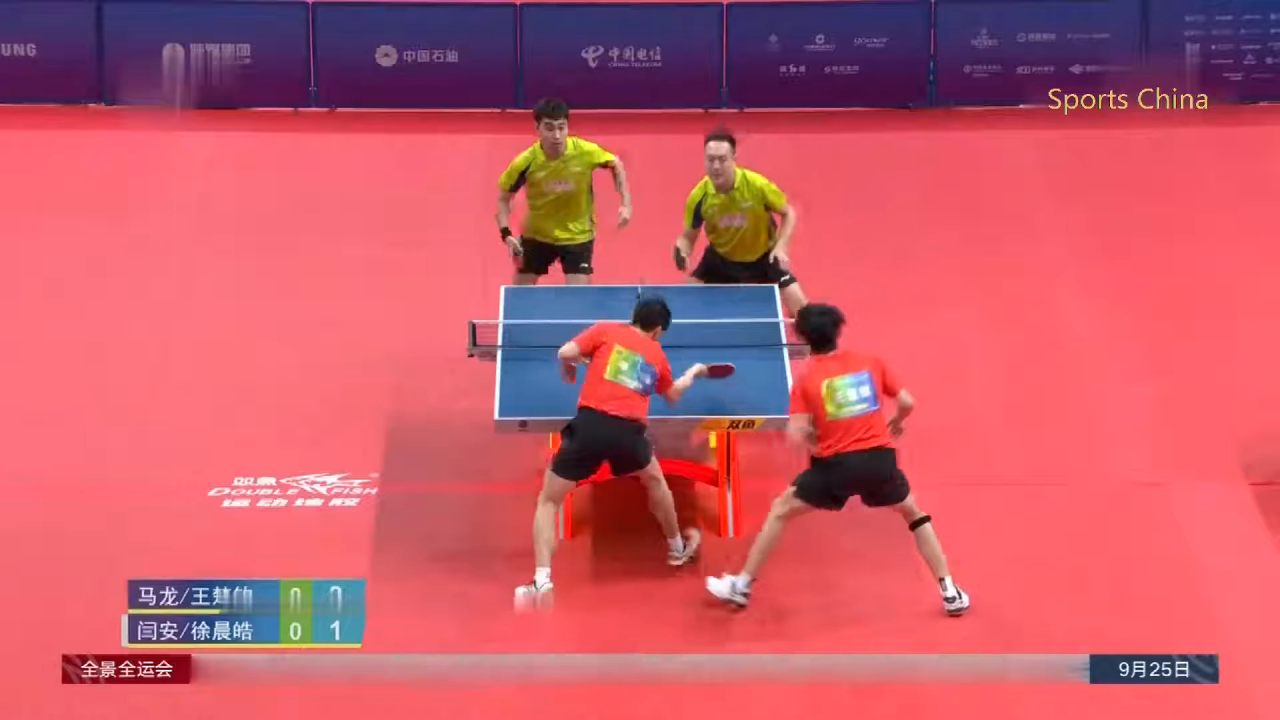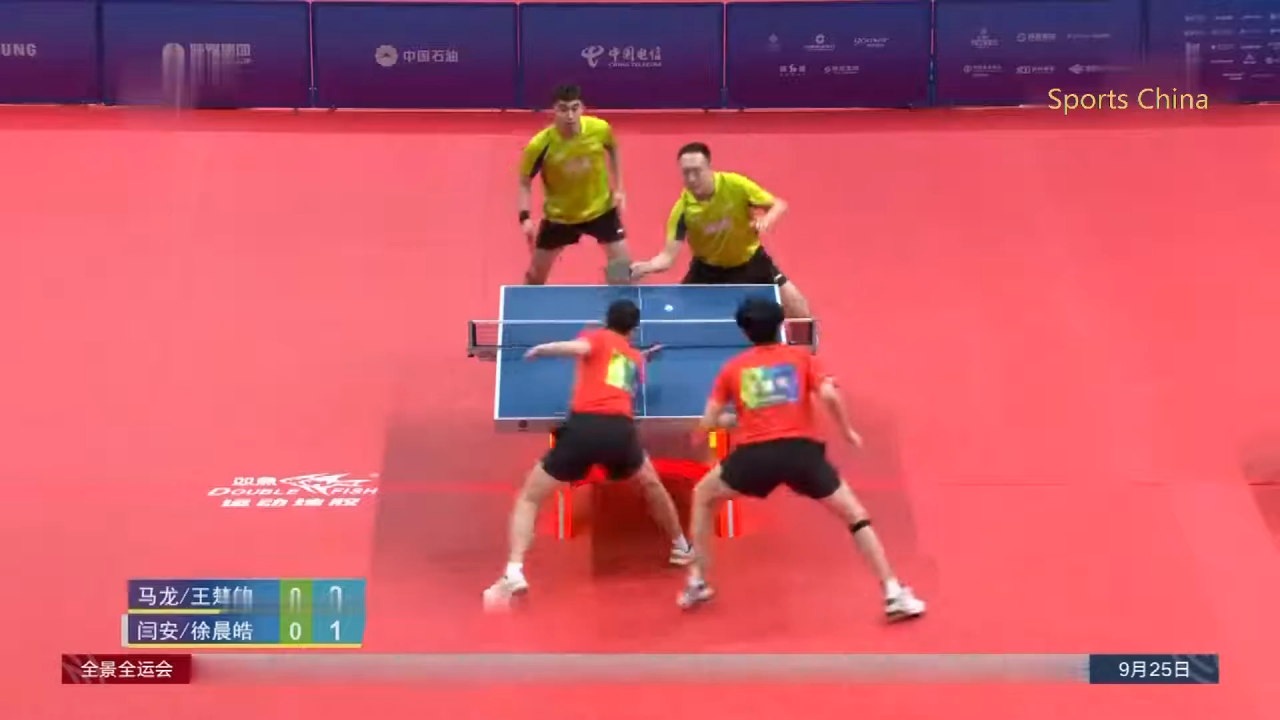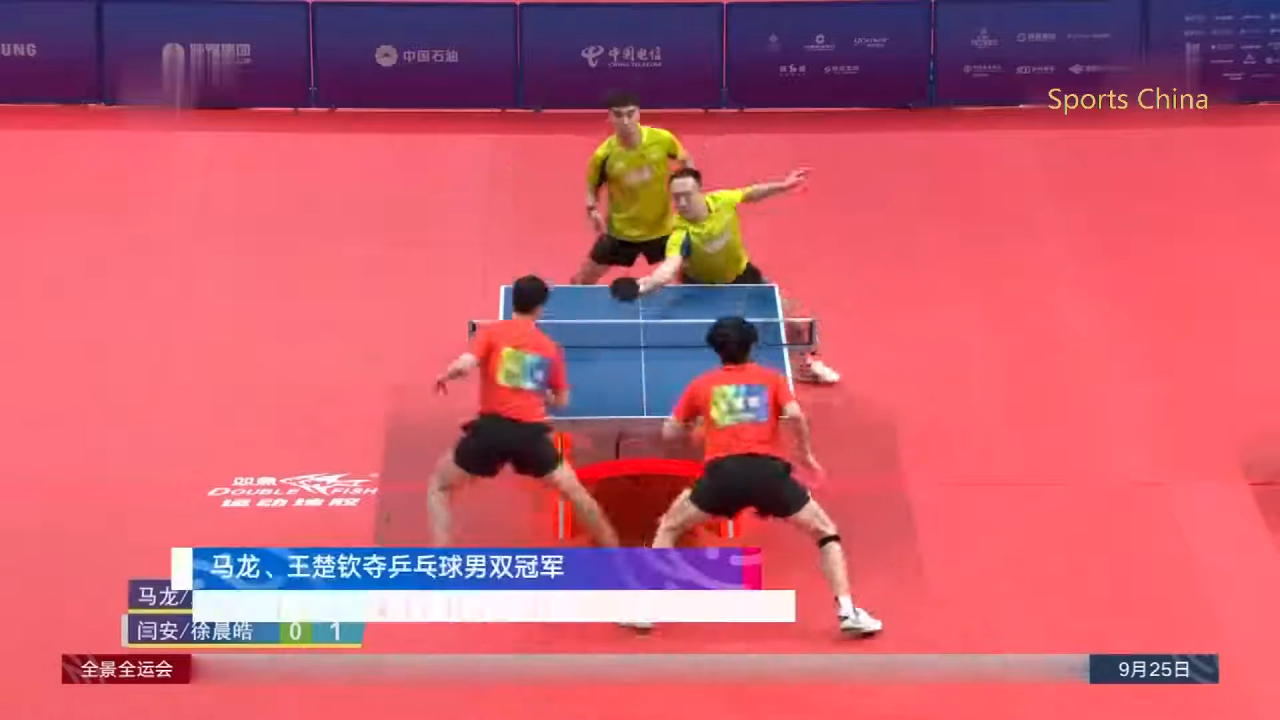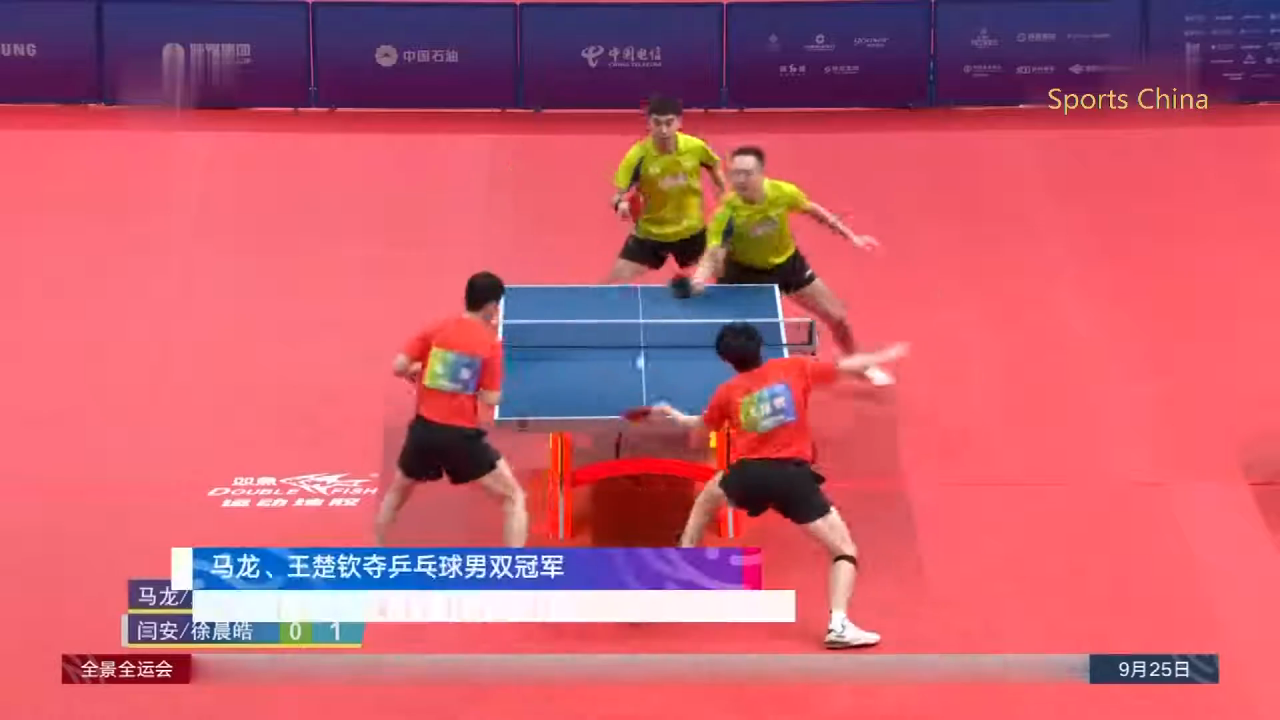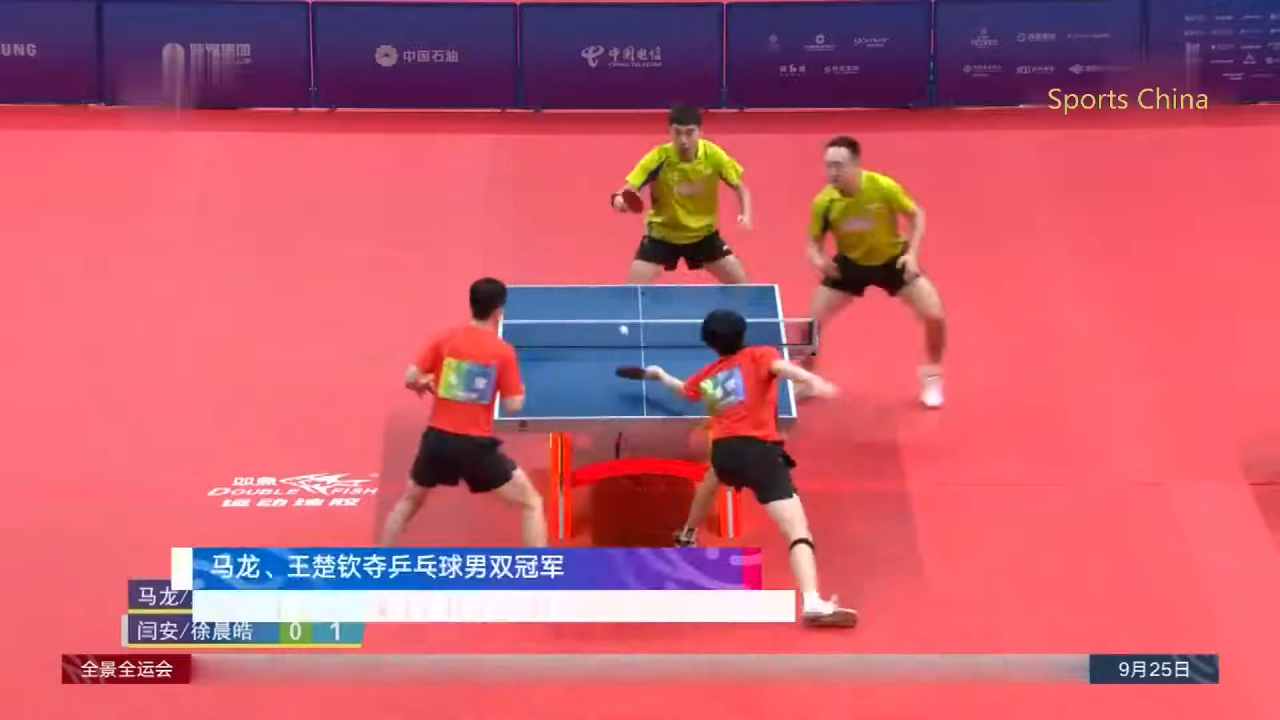
dt=0.3s
person 1, frame 1
left shoulder: (807, 379)
right shoulder: (869, 363)
left elbow: (797, 436)
right elbow: (907, 402)
right wrist: (896, 423)
left hip: (837, 465)
right hip: (880, 460)
left knee: (780, 513)
right knee: (914, 514)
left ankle: (741, 586)
right ankle: (949, 592)
person 1, frame 2
left shoulder: (733, 366)
right shoulder: (801, 358)
left elbow: (709, 420)
right elbow: (830, 395)
right wrist: (848, 431)
left hip: (754, 457)
right hip: (802, 452)
left knee: (701, 497)
right knee: (855, 517)
left ankle: (696, 585)
right ankle: (894, 595)
person 1, frame 3
left shoulder: (701, 384)
right shoulder: (771, 378)
left elbow: (669, 433)
right elbow: (795, 414)
left wrist: (695, 422)
right wrist: (807, 454)
left hip: (723, 472)
right hip: (769, 471)
left knee: (669, 527)
right knee: (826, 532)
right ankle: (847, 612)
person 1, frame 4
left shoulder: (729, 391)
right shoulder: (794, 369)
left elbow: (701, 425)
right elbow: (850, 365)
left wrist: (672, 415)
right wrist: (888, 356)
left hip: (749, 474)
right hip: (793, 475)
left knee: (708, 496)
right knee: (845, 551)
right ankle: (839, 625)
person 1, frame 5
left shoulder: (705, 376)
right shoulder: (759, 356)
left elbow: (683, 389)
right elbow: (782, 367)
left wrist: (659, 374)
right wrist: (814, 380)
left hip: (724, 450)
right hip: (761, 452)
left knee: (713, 478)
right knee: (798, 533)
left ankle: (687, 536)
right ankle: (813, 602)
person 2, frame 1
left shoulder: (605, 330)
right shoulder: (658, 355)
left elbow: (565, 354)
right elbow: (672, 394)
left wrist: (569, 369)
right wrist: (695, 371)
left hip: (590, 425)
right hip: (628, 432)
left knee: (548, 501)
right knee: (654, 479)
left ankle: (542, 580)
right ankle: (677, 547)
person 2, frame 2
left shoulder: (597, 336)
right shoulder: (635, 357)
left elbow: (579, 348)
left wrist: (543, 349)
left hip: (585, 429)
right hip: (621, 432)
left knee: (528, 499)
right knee: (653, 486)
left ankle: (514, 574)
right ankle: (680, 546)
person 2, frame 3
left shoulder: (492, 332)
right shoulder: (551, 349)
left elbow: (464, 364)
right elbow: (561, 401)
left wrist: (446, 374)
left hip: (493, 428)
right hip: (531, 432)
left knee: (438, 485)
right knee: (576, 494)
person 2, frame 4
left shoulder: (434, 331)
right shoulder: (491, 345)
left elbow: (399, 368)
right elbow: (490, 399)
left hip: (424, 431)
right hip: (461, 437)
left knee: (396, 494)
right knee: (514, 498)
person 2, frame 5
left shoulder: (444, 340)
right shoulder: (504, 351)
left elbow: (410, 379)
right elbow: (514, 404)
left wrist: (425, 385)
right wrist: (517, 386)
left hip: (438, 440)
right hip: (476, 446)
left knee: (409, 502)
right knee: (531, 505)
person 3, frame 1
left shoulder: (757, 186)
right shoulder: (699, 196)
left elbow: (789, 214)
right elbow: (688, 237)
left wrist: (781, 246)
right wrist: (682, 251)
left hip: (764, 257)
right hip: (720, 258)
person 3, frame 2
left shoulder: (736, 185)
right shoulder: (682, 210)
left elbow: (778, 205)
right elbow: (668, 256)
left wrist: (766, 221)
right wrist: (644, 267)
left hip: (751, 264)
right hip: (709, 270)
left knee: (801, 315)
person 3, frame 3
left shoulder: (725, 200)
right shoulder: (681, 234)
left elbow: (749, 193)
right elbow: (669, 268)
left wrist: (784, 185)
right wrist: (649, 281)
left hip: (740, 274)
right hip: (702, 285)
left knee: (794, 320)
left ankle: (807, 364)
person 3, frame 4
left shoulder: (784, 192)
right shoulder: (726, 211)
left elbow: (815, 210)
right elbow: (712, 258)
left wrist: (850, 236)
right wrist: (700, 279)
left hip: (786, 263)
right hip: (745, 268)
left knee: (836, 316)
person 3, frame 5
left shoulder: (883, 187)
right shoulder: (824, 202)
left elbow: (916, 215)
right elbow: (814, 241)
left wrist: (912, 252)
right wrist: (819, 260)
left hip: (892, 260)
right hip: (849, 263)
left knee: (935, 316)
right knee: (811, 323)
left ankle: (931, 376)
person 4, frame 1
left shoulder: (585, 151)
right shoulder: (525, 162)
left elbow: (617, 165)
right elbow: (503, 199)
left wrist: (626, 204)
right wrist: (506, 233)
left hip: (577, 235)
right hip: (536, 235)
person 4, frame 2
left shoulder: (599, 129)
right shoulder: (539, 145)
left elbow: (613, 151)
right elbow: (524, 183)
left wrist: (618, 188)
right wrist: (525, 217)
left hip: (600, 209)
right hip: (559, 215)
left knee: (623, 267)
right knee: (536, 274)
person 4, frame 3
left shoulder: (662, 139)
right shoulder: (603, 155)
left elbow: (686, 161)
right elbow: (592, 190)
right wrist: (592, 210)
left hip: (662, 228)
right hip: (619, 231)
right knee: (582, 281)
person 4, frame 4
left shoulder: (696, 147)
right shoulder: (638, 156)
left elbow: (715, 169)
right elbow: (618, 193)
right wrist: (620, 204)
left hip: (690, 231)
right hip: (648, 233)
person 4, frame 5
left shoulder: (715, 155)
right shoulder: (657, 159)
left elbow: (740, 188)
right elbow: (627, 192)
left wrist: (746, 215)
right wrist: (618, 199)
left hip: (703, 234)
right hip: (662, 235)
left knee: (740, 283)
